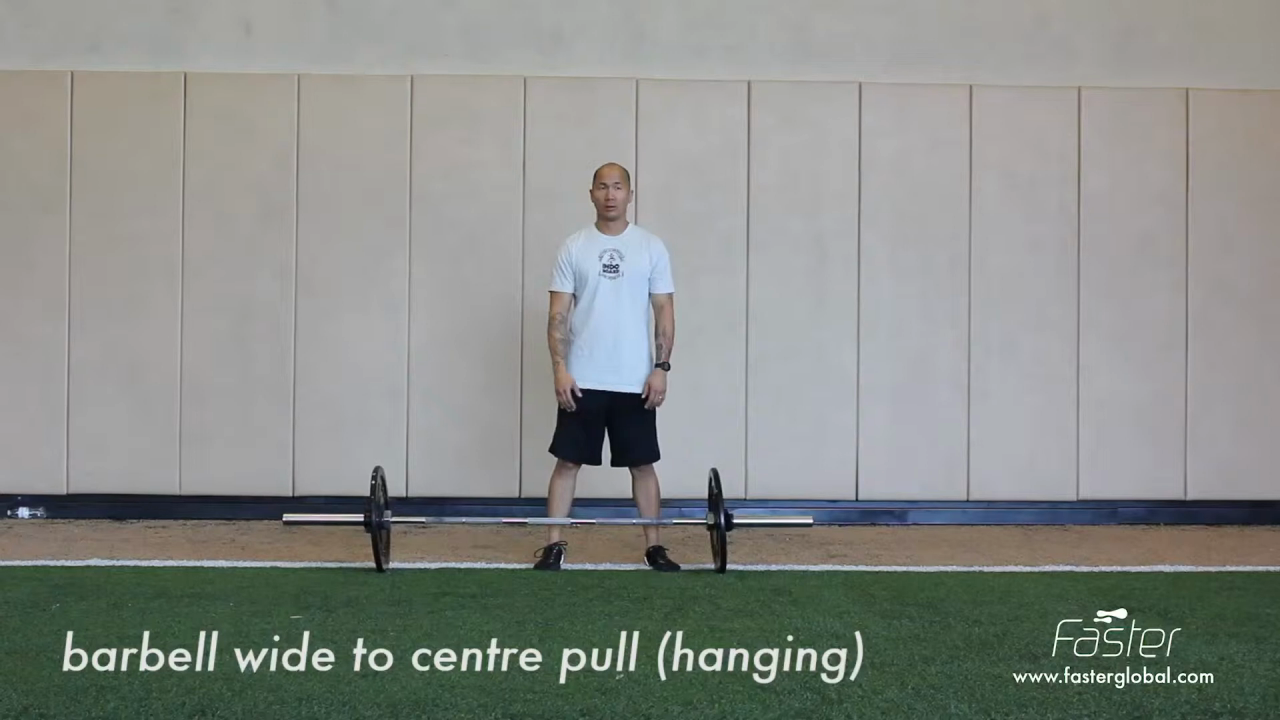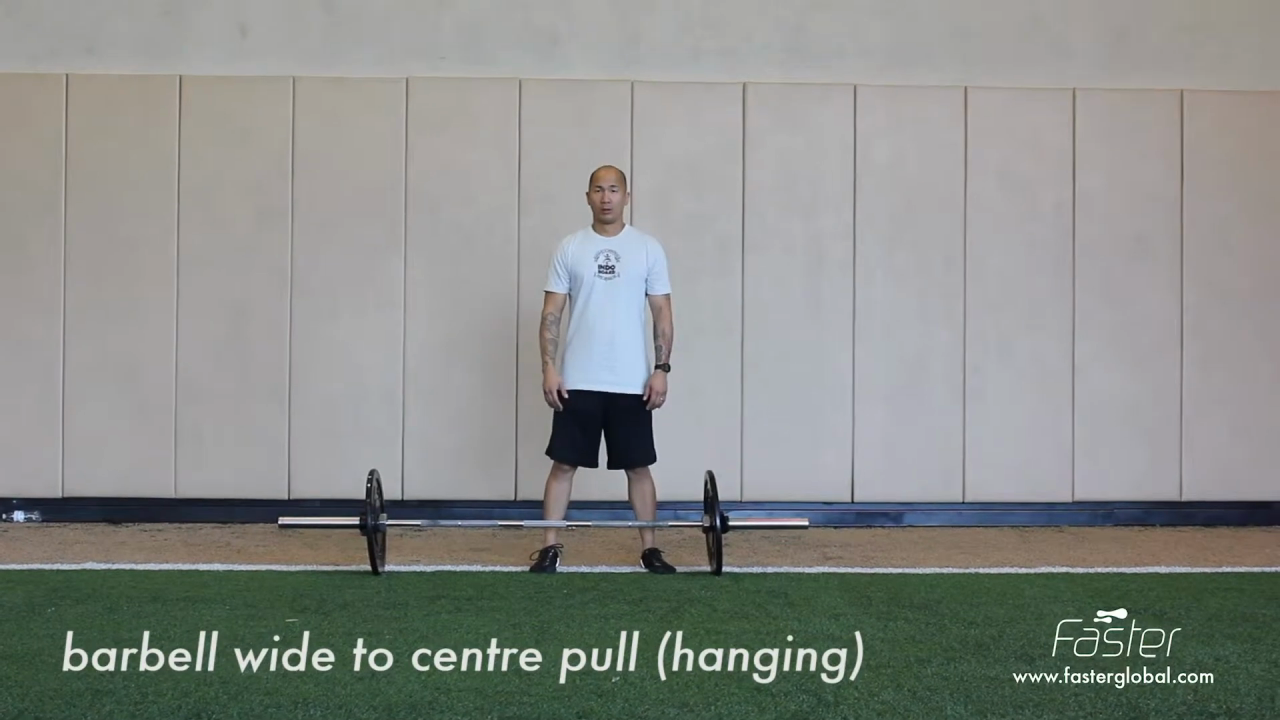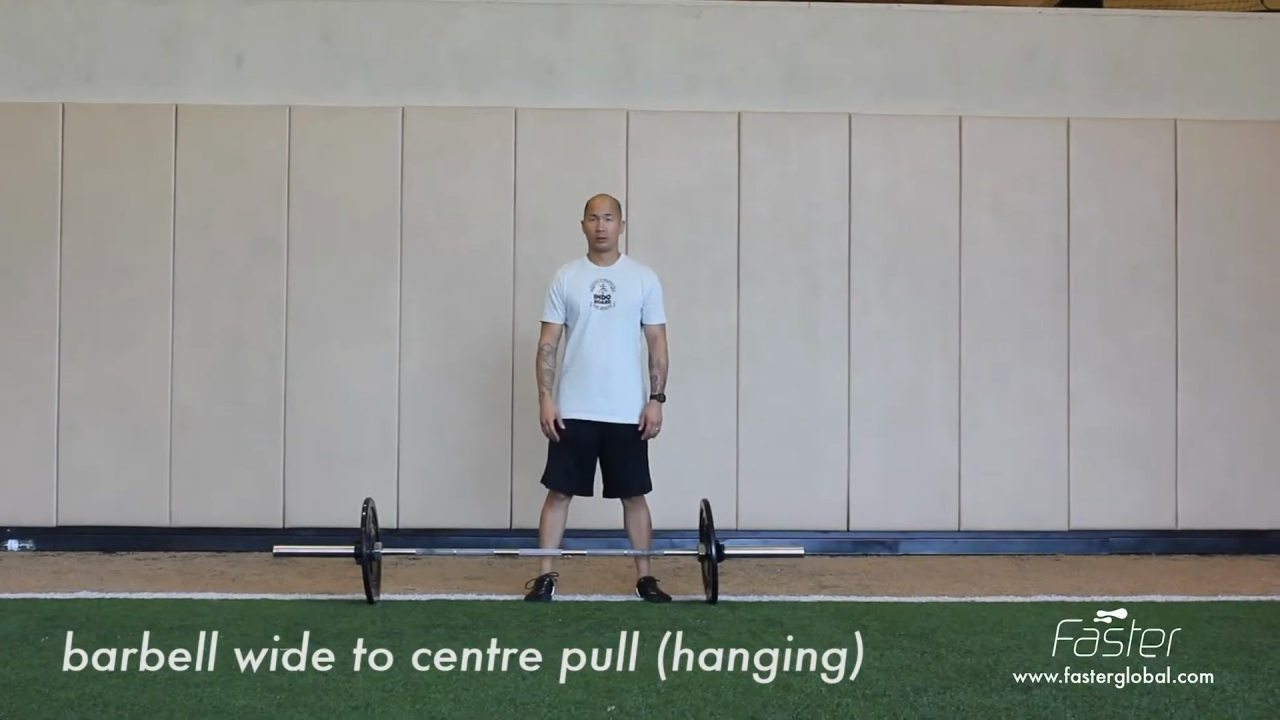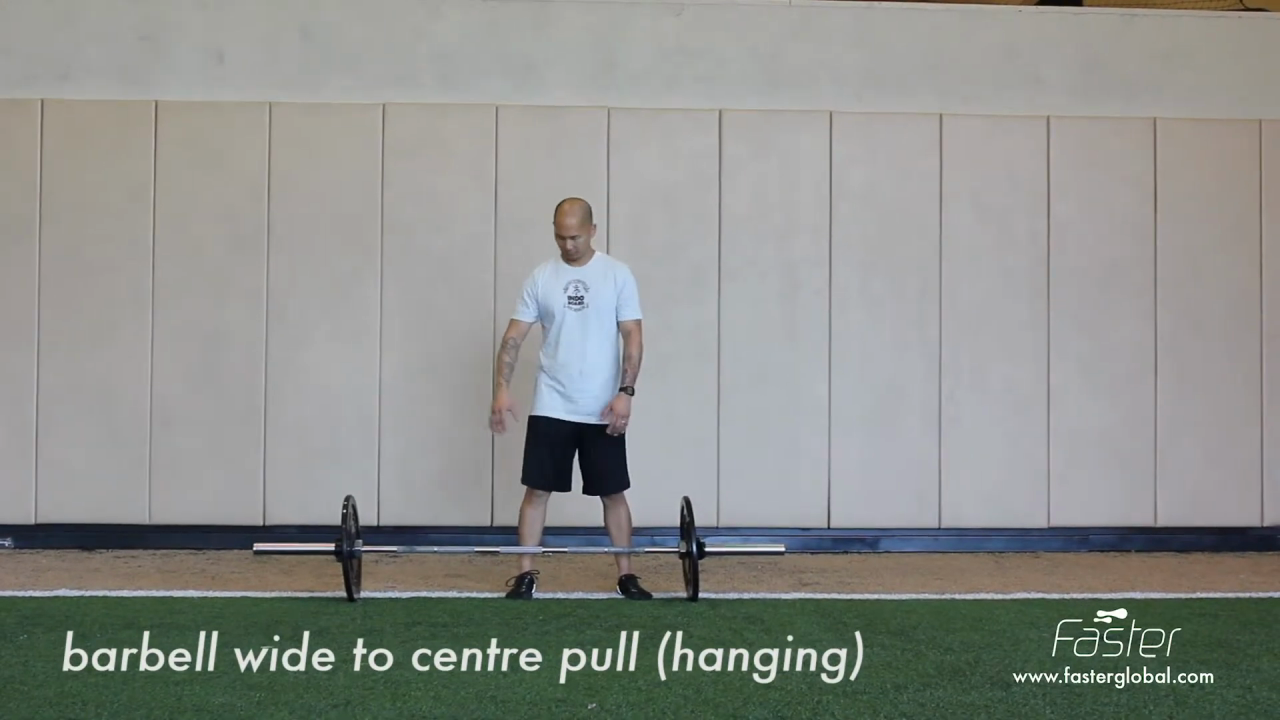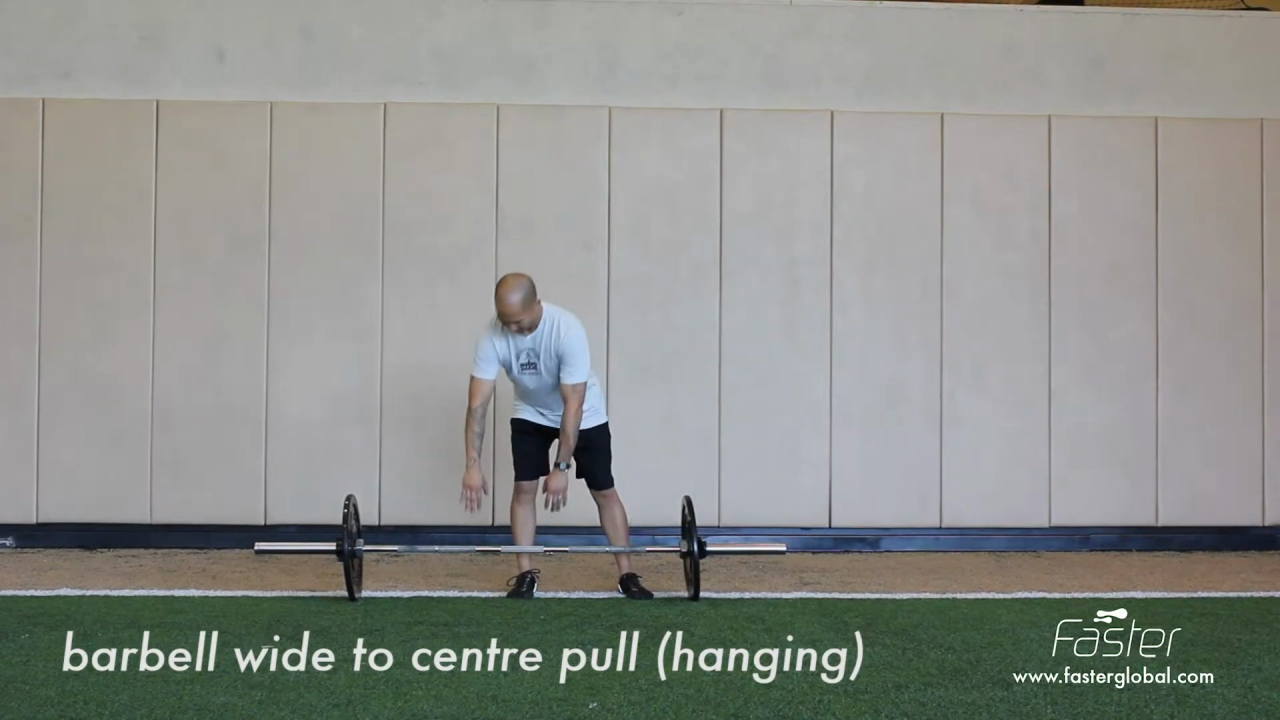
dt=1s
person 1, frame 1
left shoulder: (651, 247)
right shoulder: (573, 247)
left elbow: (664, 312)
right elbow: (558, 313)
left wrist: (660, 368)
right wrist: (560, 369)
left hip: (635, 381)
right hip: (582, 381)
left knee: (642, 463)
right knee: (567, 460)
left ankle: (653, 545)
right ankle: (554, 544)
person 1, frame 2
left shoulder: (648, 248)
right shoulder: (569, 248)
left elbow: (662, 313)
right elbow: (552, 313)
left wrist: (661, 369)
right wrist: (549, 367)
left hip: (631, 383)
right hip: (578, 381)
left knee: (638, 465)
right knee: (563, 463)
left ankle: (649, 548)
right ankle: (550, 546)
person 1, frame 3
left shoulder: (643, 277)
right shoulder: (565, 277)
left elbow: (657, 342)
right elbow: (548, 343)
left wrist: (656, 399)
right wrist: (545, 399)
left hip: (627, 412)
right hip: (573, 410)
left knee: (634, 494)
right knee: (559, 491)
left ankle: (644, 576)
right ankle: (546, 575)
person 1, frame 4
left shoulder: (617, 274)
right shoulder: (540, 277)
left elbow: (632, 337)
right elbow: (514, 336)
left wrist: (625, 392)
right wrist: (501, 388)
left hip: (602, 410)
right hip: (551, 409)
left knee: (613, 492)
right knee: (537, 489)
left ankle: (625, 574)
right ankle: (526, 573)
person 1, frame 5
left shoulder: (568, 329)
right shoulder: (493, 336)
left elbow: (573, 404)
right elbow: (478, 403)
left wrist: (561, 468)
right wrist: (473, 465)
left hip: (584, 415)
right hip: (530, 413)
left knee: (604, 490)
right knee: (524, 487)
left ankle: (627, 574)
right ankle: (526, 574)
